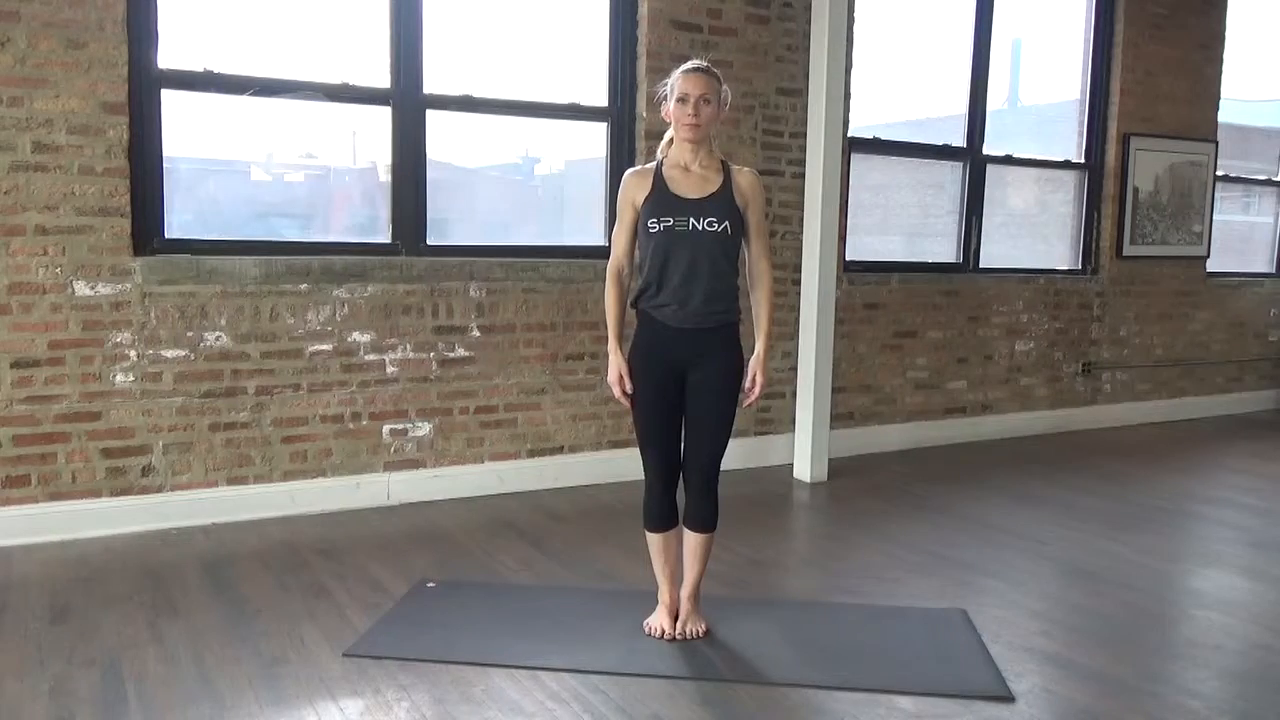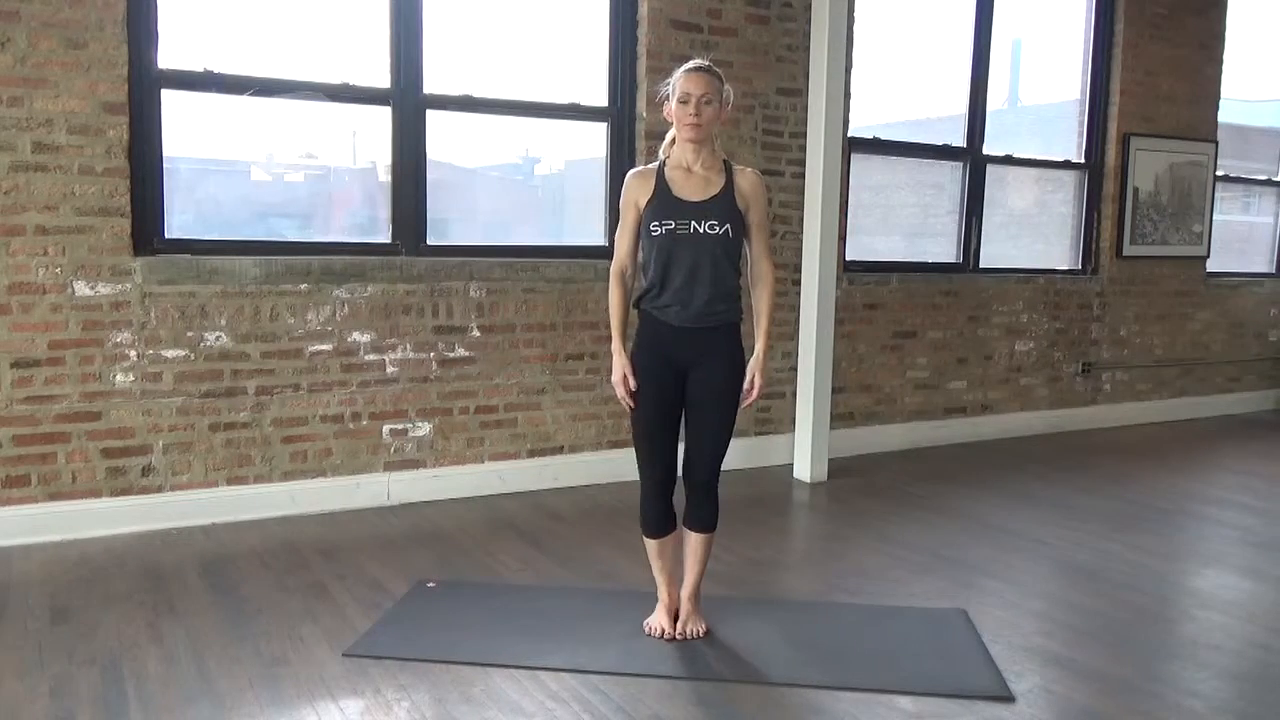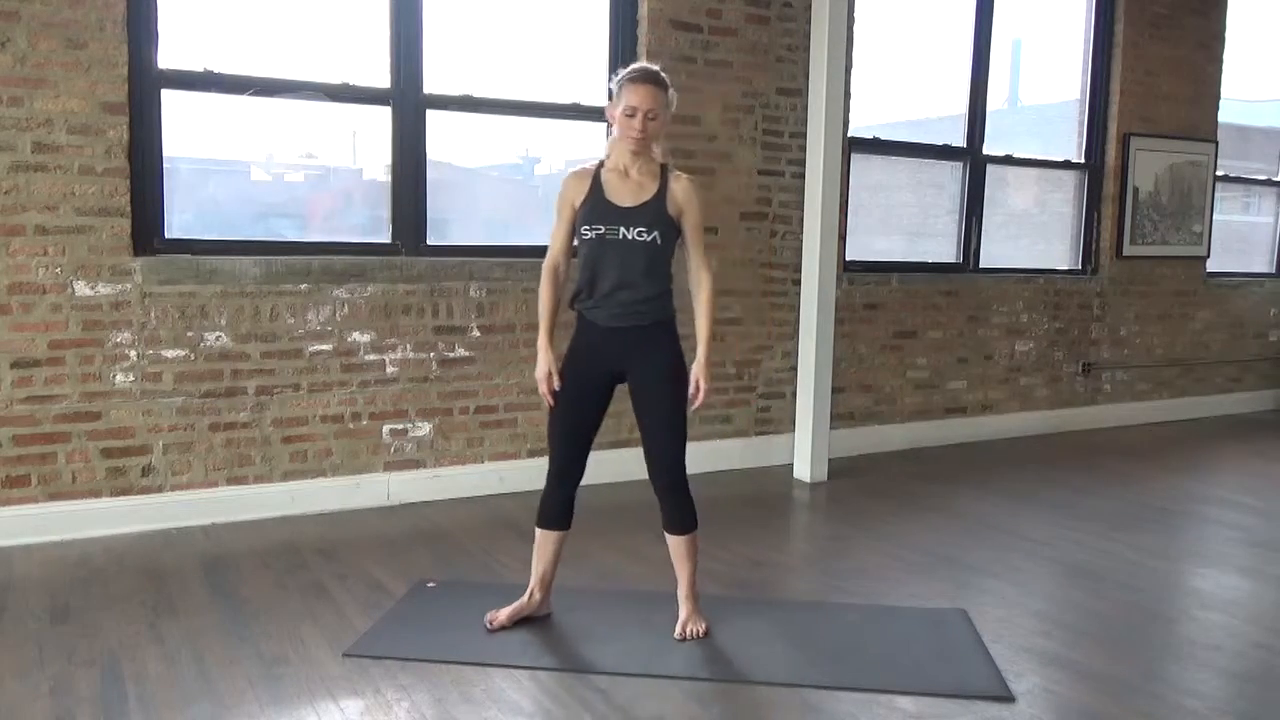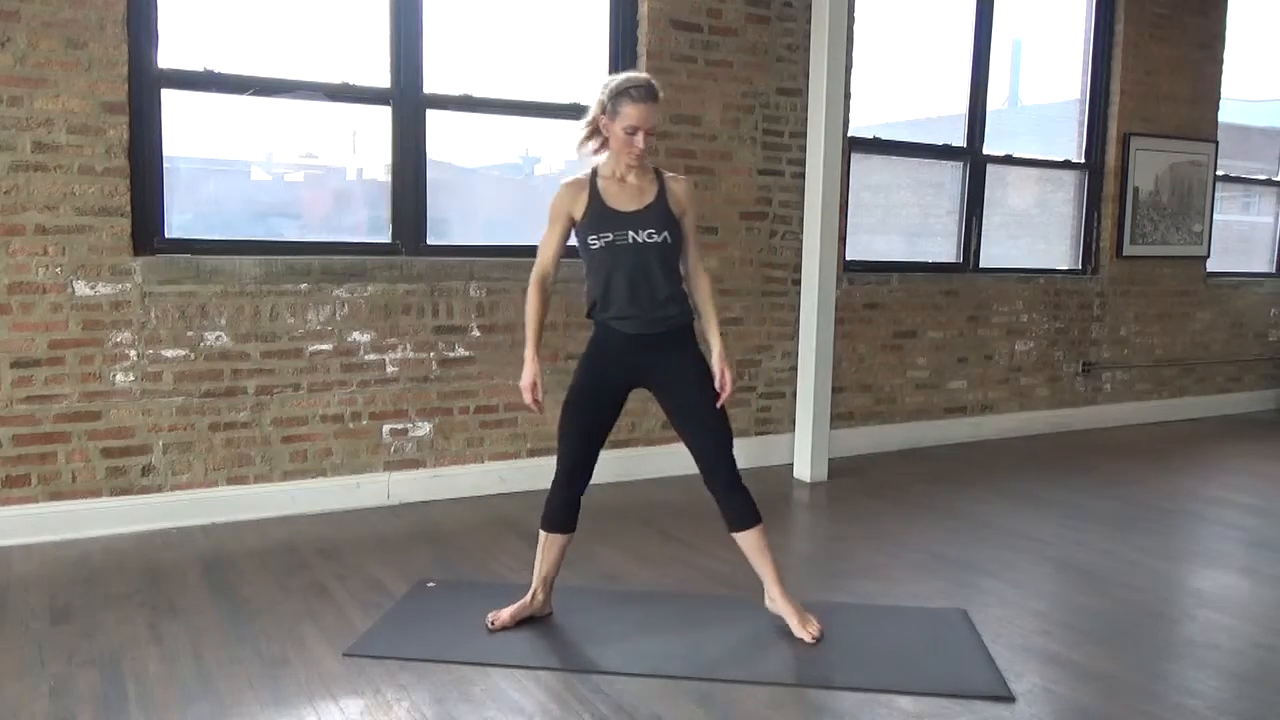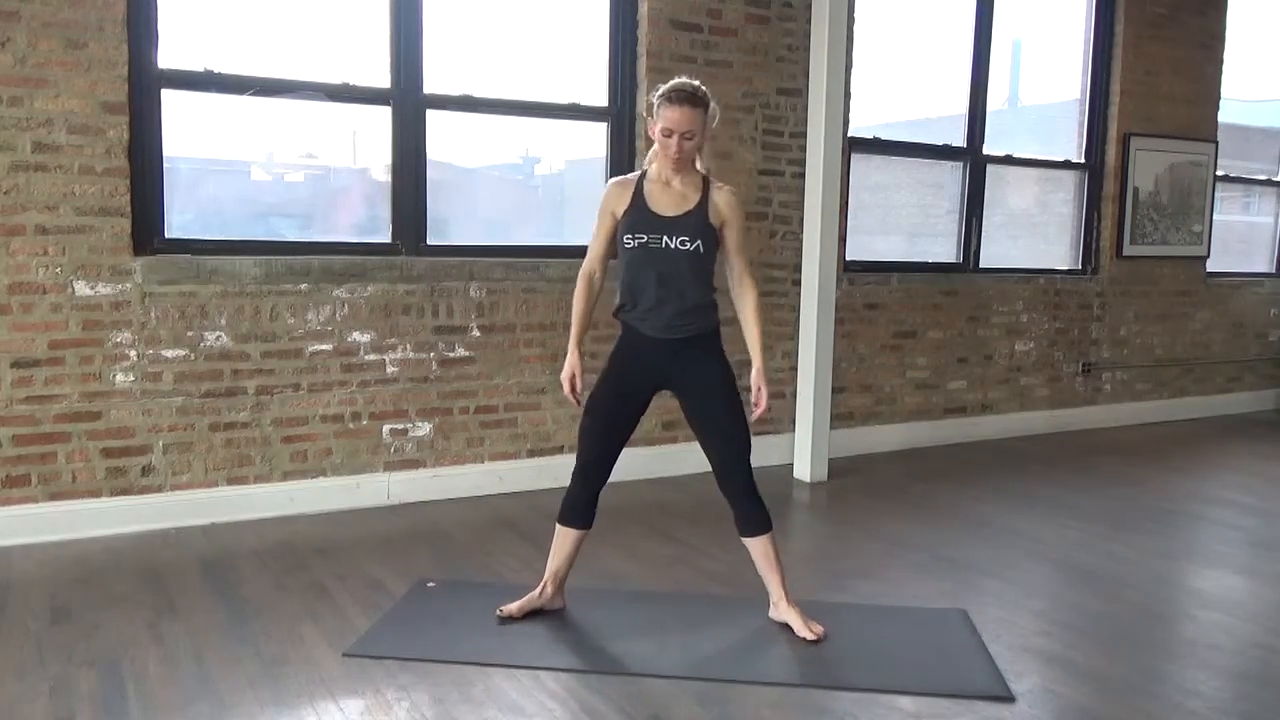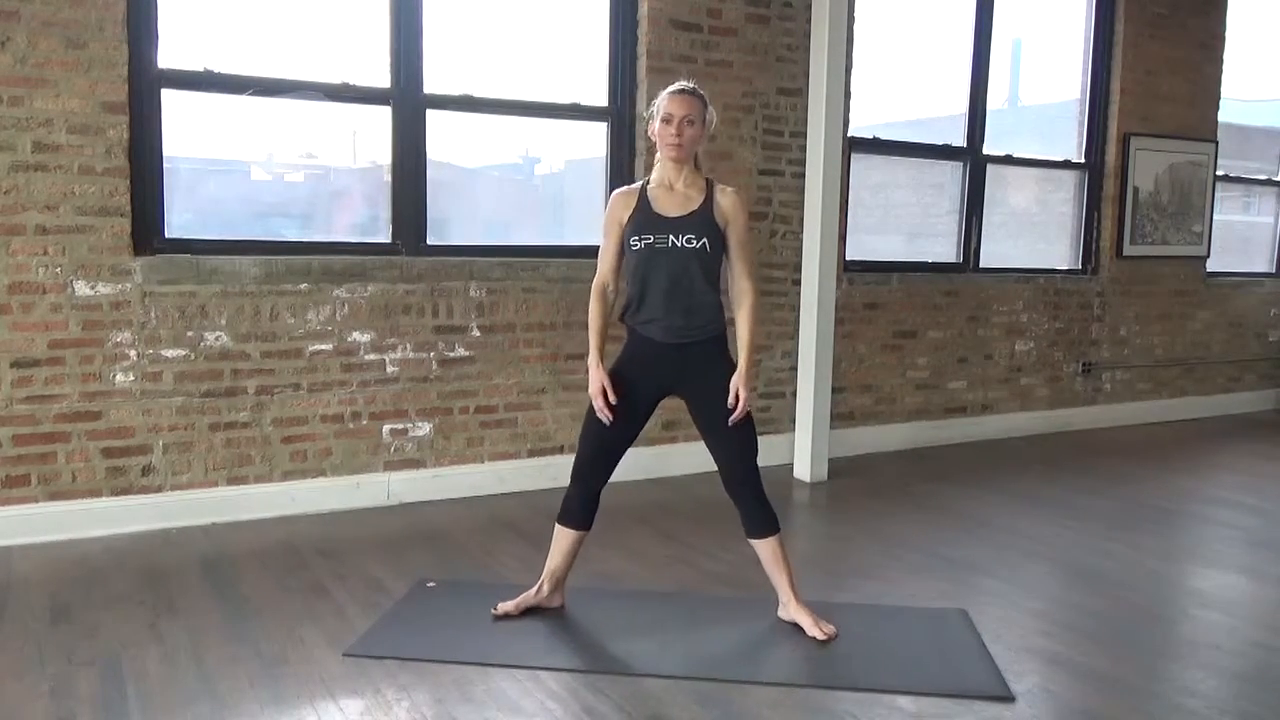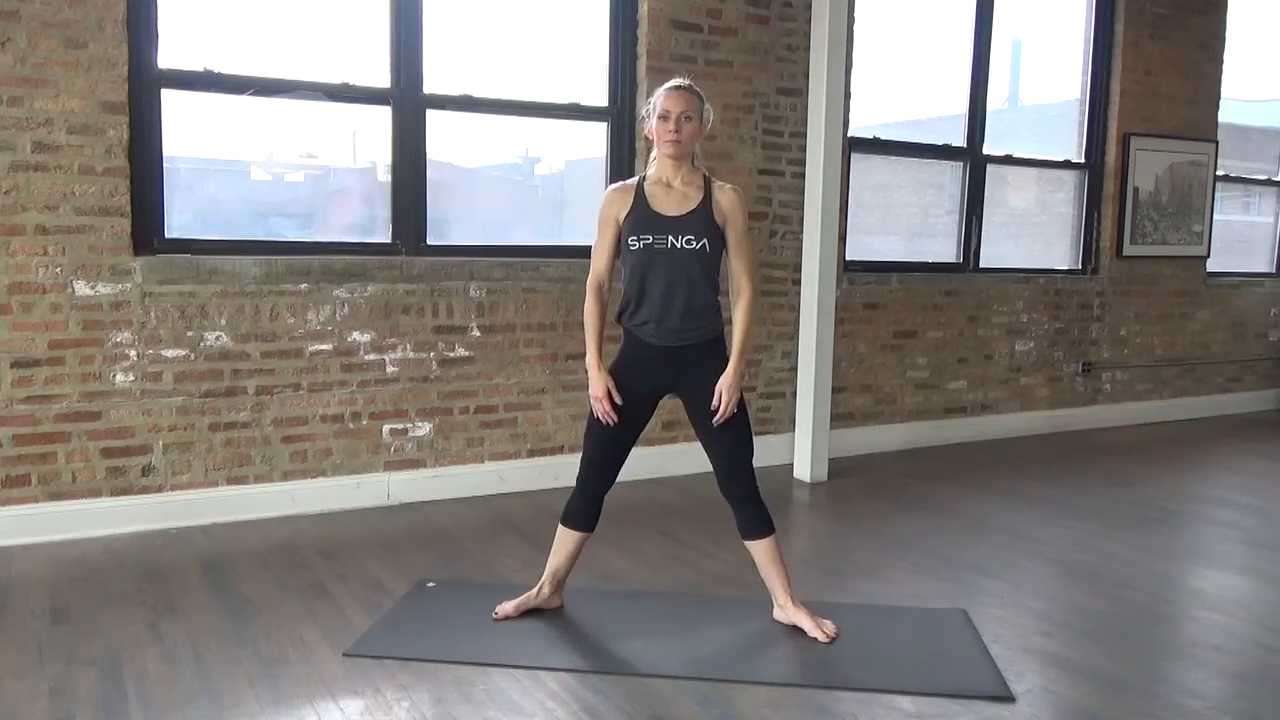
dt=0.7s
person 1, frame 1
left shoulder: (743, 183)
right shoulder: (639, 182)
left elbow: (760, 269)
right elbow: (618, 269)
left wrist: (762, 347)
right wrist: (614, 348)
left hip: (716, 346)
right hip: (655, 343)
left knee: (701, 475)
right knee: (660, 475)
left ankle: (690, 598)
right ankle: (665, 597)
person 1, frame 2
left shoulder: (745, 183)
right shoulder: (641, 183)
left elbow: (761, 269)
right elbow: (621, 270)
left wrist: (760, 349)
right wrist: (618, 349)
left hip: (718, 346)
right hip: (656, 342)
left knee: (702, 477)
right knee: (655, 477)
left ankle: (690, 598)
right ankle: (664, 598)
person 1, frame 3
left shoulder: (678, 190)
right shoulder: (580, 183)
left elbow: (699, 274)
right elbow: (555, 267)
left wrist: (701, 355)
right wrist: (543, 345)
left hip: (655, 344)
right hip: (592, 341)
left knee: (668, 474)
right knee: (563, 470)
left ankle: (687, 599)
right ankle: (538, 593)
person 1, frame 4
left shoulder: (675, 190)
right shoulder: (575, 194)
left elbow: (695, 271)
right elbow: (541, 276)
left wrist: (717, 349)
right wrist: (531, 356)
left hip: (673, 347)
right hip: (609, 349)
left knee: (722, 472)
right knee: (570, 474)
left ankle: (776, 595)
right ankle: (538, 595)
person 1, frame 5
left shoulder: (721, 201)
right shoulder: (620, 193)
left elbow: (741, 284)
right elbow: (592, 272)
left wrist: (758, 364)
right wrist: (573, 348)
left hip: (699, 353)
right hip: (635, 350)
left knee: (736, 477)
right knee: (588, 470)
left ankle: (782, 601)
right ankle: (550, 589)
person 1, frame 6
left shoulder: (725, 202)
right shoulder: (625, 201)
left elbow: (743, 288)
right elbow: (603, 285)
left wrist: (744, 367)
right wrist: (595, 363)
left hip: (706, 357)
right hip: (641, 355)
left knee: (744, 480)
right knee: (587, 472)
left ankle: (790, 602)
right ankle: (549, 588)
person 1, frame 7
left shoulder: (724, 199)
right shoulder: (620, 198)
left elbow: (742, 288)
right elbow: (597, 285)
left wrist: (734, 367)
right wrist: (594, 366)
left hip: (704, 358)
right hip: (638, 356)
left knee: (739, 482)
right knee: (592, 477)
left ankle: (785, 603)
right ankle: (547, 589)
